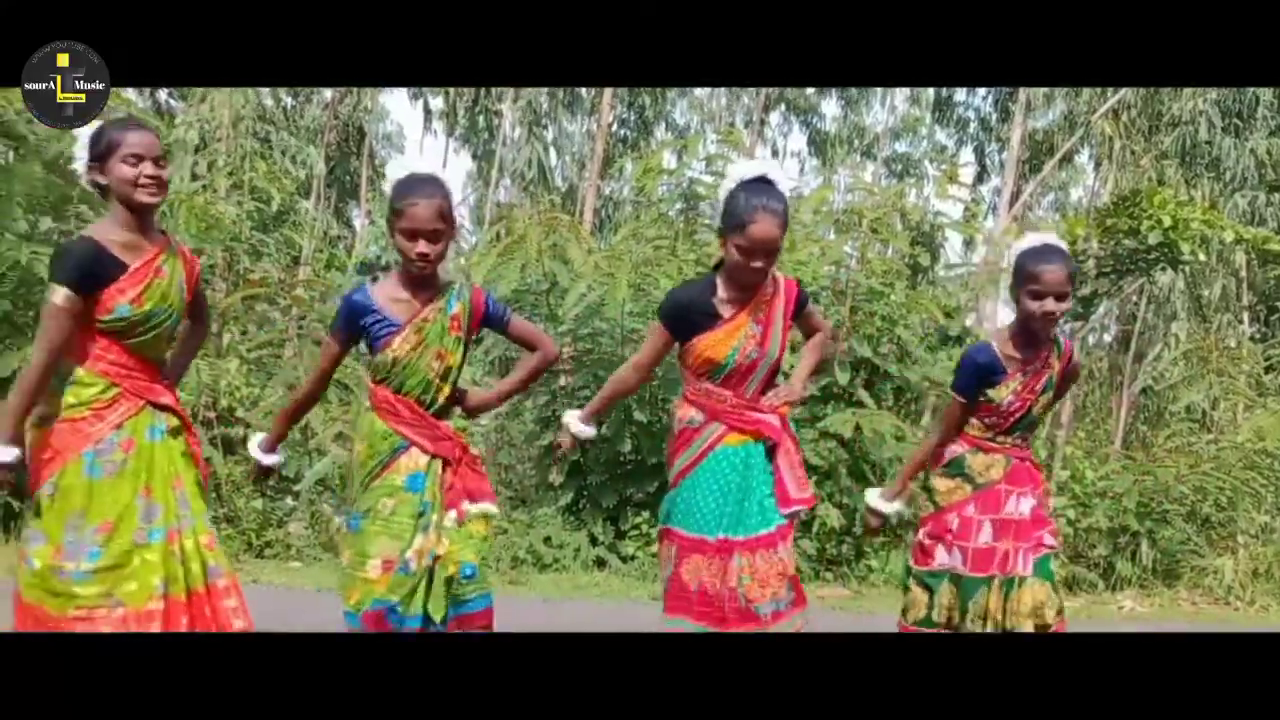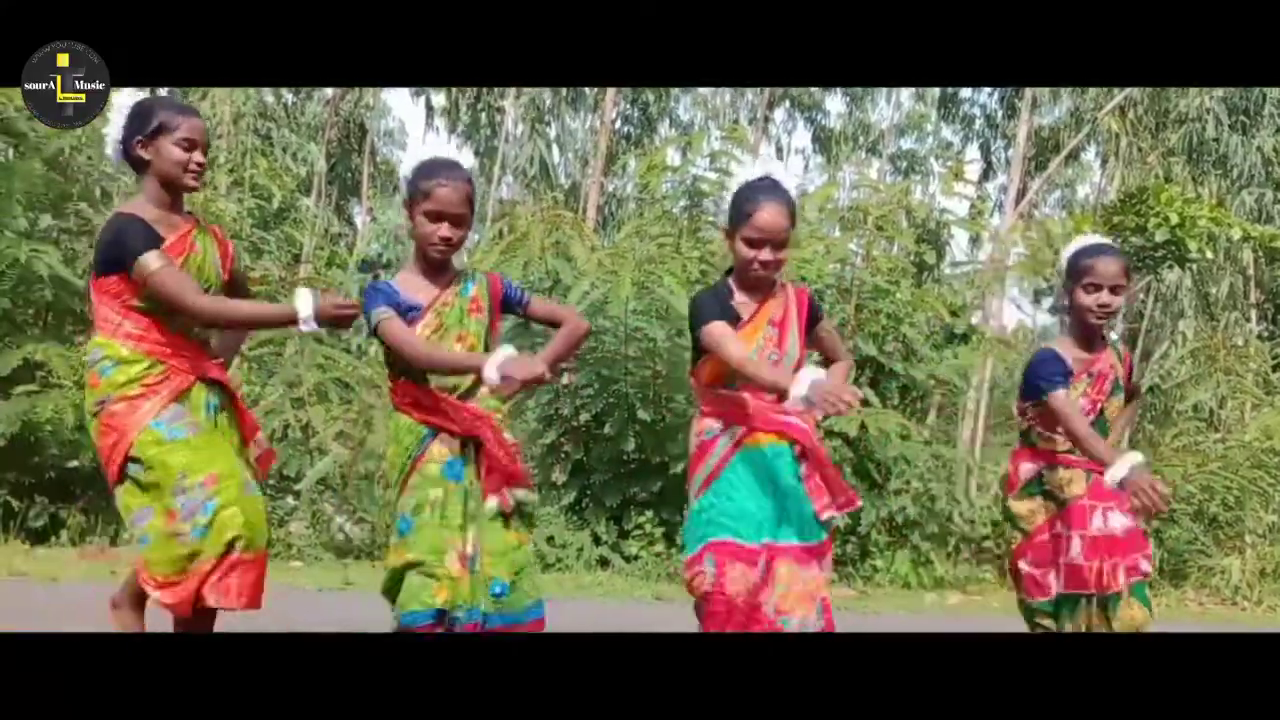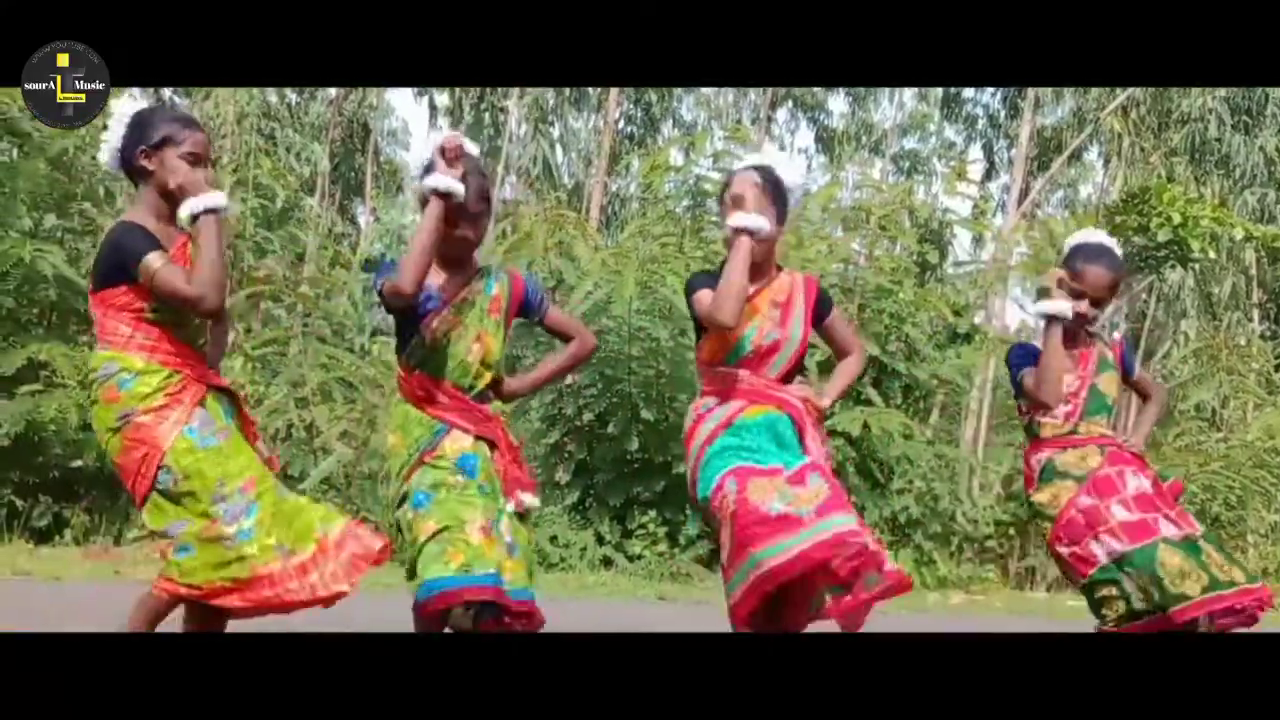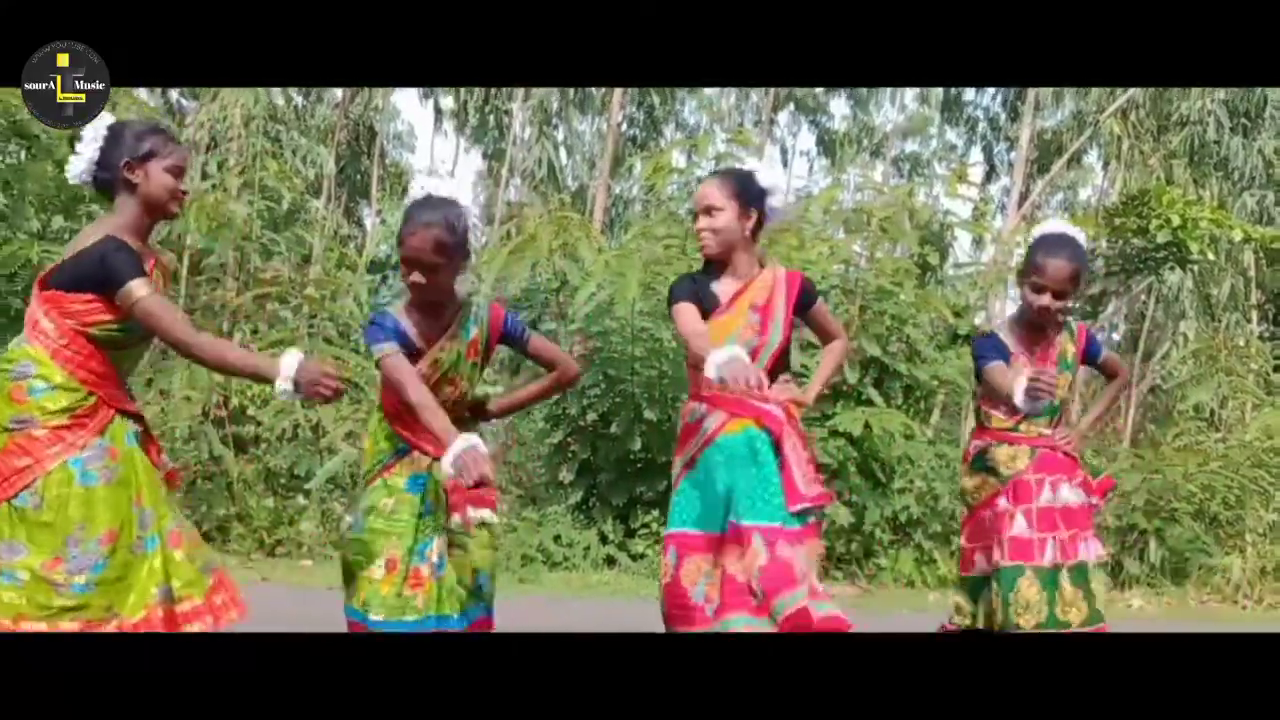
dt=0.3s
person 1, frame 1
left shoulder: (177, 257)
right shoulder: (86, 254)
left elbow: (200, 319)
right elbow: (46, 353)
left hip: (149, 418)
right hip: (85, 414)
left knee: (168, 546)
right knee: (79, 556)
person 1, frame 2
left shoulder: (201, 234)
right shoulder: (127, 229)
left elbow: (242, 297)
right elbow: (199, 307)
left wrist: (220, 355)
right wrist: (304, 311)
left hip: (193, 393)
right hip: (138, 393)
right knee: (203, 509)
right ankle: (130, 597)
person 1, frame 3
left shoulder: (187, 238)
right shoulder: (128, 239)
left elbow: (215, 316)
right elbow: (206, 300)
left wrist: (209, 368)
right wrist: (207, 210)
left hip: (192, 400)
right hip: (146, 404)
left knee: (221, 533)
right knee: (231, 521)
right ankle: (142, 619)
person 1, frame 4
left shoulder: (135, 251)
right shoulder: (111, 255)
right elbow: (188, 340)
right wrist: (287, 370)
left hip: (101, 420)
right hip: (53, 417)
left knee: (141, 541)
right knee: (51, 566)
person 2, frame 1
left shoulder: (470, 302)
right shoulder: (365, 303)
left elbow: (547, 349)
right elbow: (317, 381)
left wrist: (490, 397)
right wrist: (270, 442)
left hip: (442, 456)
right hip: (385, 456)
left knee: (461, 569)
right knee: (379, 586)
person 2, frame 2
left shoulder: (489, 287)
right shoulder: (384, 294)
left elbow: (575, 324)
right elbow: (415, 351)
left wrist: (514, 380)
right wrist: (495, 364)
left hip: (482, 450)
right hip: (423, 451)
left knee: (491, 588)
right knee: (432, 598)
person 2, frame 3
left shoulder: (507, 285)
right shoulder: (397, 280)
left elbow: (584, 341)
right elbow: (406, 286)
left wrist: (521, 385)
right wrist: (441, 192)
left hip: (486, 448)
right hip: (428, 446)
left knee: (496, 590)
right knee: (451, 589)
person 2, frame 4
left shoulder: (488, 320)
right shoulder: (385, 325)
left elbow: (566, 368)
right elbow: (413, 394)
left wrist: (496, 408)
right wrist: (460, 446)
left hip: (457, 469)
right hip: (398, 466)
left knee: (463, 589)
right knee: (387, 584)
person 3, frame 1
left shoulder: (787, 293)
right shoulder: (690, 301)
left elbow: (821, 333)
right elbow: (638, 369)
left wrist: (796, 384)
right wrist: (585, 419)
left hip: (759, 449)
right hip: (705, 447)
left knee: (762, 573)
right knee: (701, 567)
person 3, frame 2
left shoulder: (799, 304)
right shoulder: (709, 304)
left elbow: (840, 359)
right elbow: (742, 362)
left wrist: (815, 409)
right wrist: (807, 388)
left hip: (785, 459)
right hip: (729, 457)
left knee: (796, 593)
right knee: (729, 584)
person 3, frame 3
left shoulder: (806, 291)
right shoulder: (705, 286)
left elbow: (854, 353)
right elbow: (726, 318)
left wrist: (823, 397)
right wrist: (741, 230)
left hip: (784, 434)
right hip: (728, 434)
right knee: (758, 510)
person 3, frame 4
left shoulder: (790, 286)
right shoulder: (689, 289)
left elbow: (838, 341)
right elbow: (697, 348)
left wrist: (809, 392)
right wrist: (725, 362)
left hip: (772, 447)
right hip: (714, 443)
left knee: (781, 569)
right knee: (700, 576)
person 4, frame 1
left shoulder: (1060, 351)
right shoulder: (983, 358)
right elbow: (941, 434)
right wrist: (891, 494)
left hip: (1019, 485)
right hip: (966, 482)
left knee: (1031, 605)
right knee: (938, 602)
person 4, frame 2
left shoulder: (1118, 357)
right shoulder: (1048, 361)
right elbow: (1075, 426)
left wrist: (1109, 452)
right wrist: (1124, 469)
left hip: (1100, 498)
right hip: (1048, 497)
left knee: (1123, 612)
right knee: (1061, 614)
person 4, frame 3
left shoulder: (1112, 350)
right shoulder: (1026, 354)
left elbow: (1156, 393)
right elbow: (1046, 398)
left wrist: (1137, 439)
right wrist: (1053, 318)
left hip: (1119, 473)
right hip: (1067, 480)
person 4, frame 4
left shoulder: (1076, 337)
right shoulder: (993, 342)
left elbow: (1121, 376)
right elbow: (1007, 392)
left wrist: (1083, 429)
right wrist: (1024, 393)
left hip: (1060, 468)
right hip: (1001, 468)
left knee: (1067, 585)
right knee: (1008, 577)
